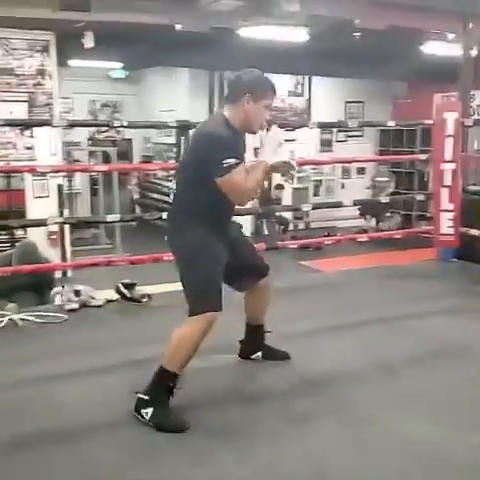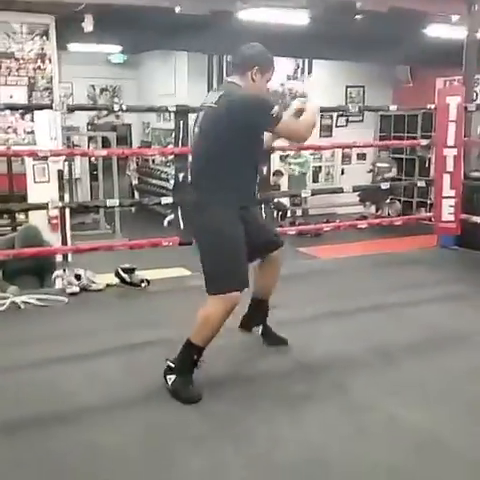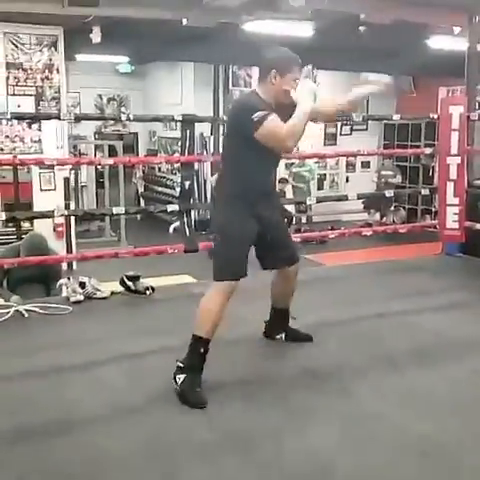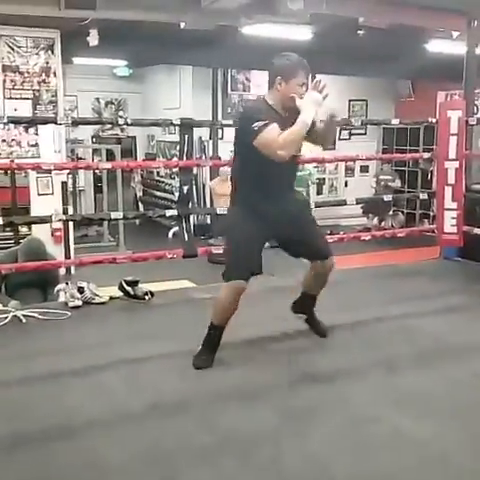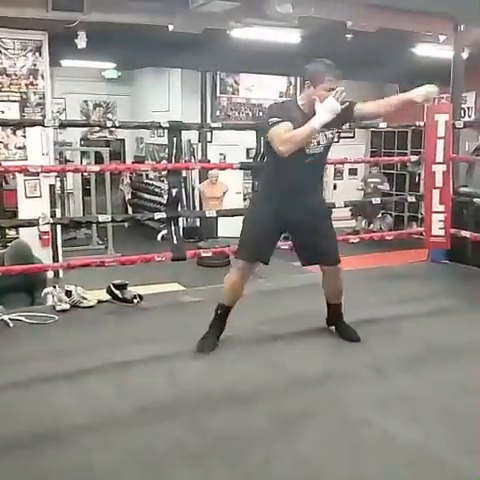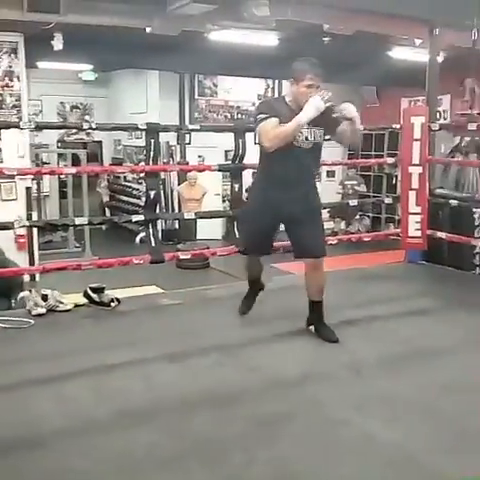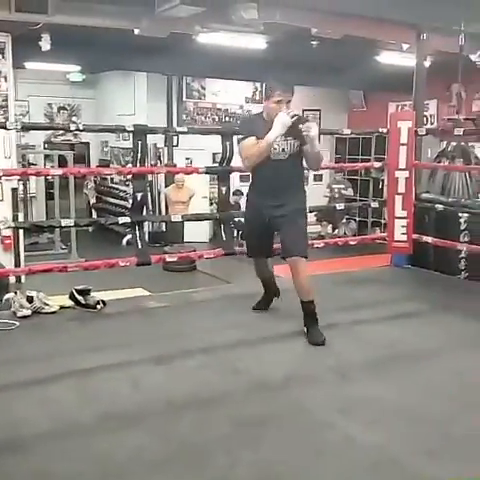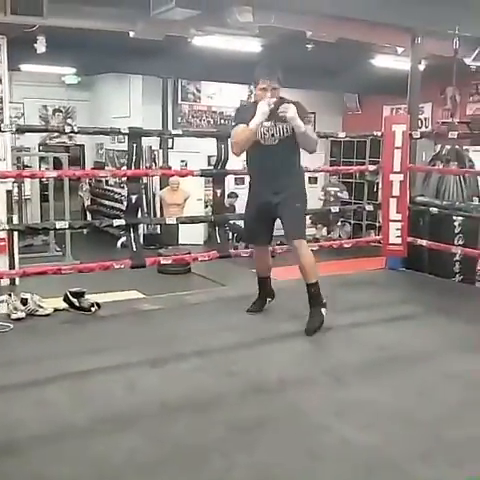
dt=0.2s
person 1, frame 1
left shoulder: (231, 132)
right shoulder: (217, 137)
right elbow: (241, 193)
left wrist: (272, 165)
right wrist: (267, 154)
left hip: (219, 228)
right hip: (195, 233)
left knee: (259, 281)
right knee: (205, 315)
left ankle: (254, 346)
right ankle: (152, 399)
person 1, frame 2
left shoulder: (220, 98)
right shoulder: (248, 102)
right elbow: (300, 132)
right wrist: (310, 104)
left hip: (235, 204)
right hip: (214, 210)
left knee: (270, 252)
right knee: (227, 294)
left ankle: (256, 319)
right ankle: (179, 369)
person 1, frame 3
left shoulder: (278, 103)
right shoulder: (249, 105)
left elbow: (322, 111)
right elbow: (284, 142)
left wrist: (364, 92)
right wrist: (306, 101)
left hip: (263, 203)
right hip: (233, 207)
left knee: (289, 268)
right knee: (226, 284)
left ankle: (278, 327)
right ankle: (189, 368)
person 1, frame 4
left shoulder: (297, 111)
right shoulder: (252, 113)
left elbow: (327, 142)
right elbow: (280, 150)
left wrist: (326, 120)
right wrist: (308, 114)
left hip: (285, 201)
right hip: (249, 208)
left knee: (324, 262)
right knee: (237, 283)
left ankle: (304, 306)
right ankle: (210, 343)
person 1, frame 5
left shoulder: (339, 111)
right shoulder: (279, 111)
left elbow: (380, 108)
right elbow: (284, 146)
left wrist: (413, 95)
right wrist: (321, 117)
left hip: (310, 203)
right hip: (270, 200)
left knee: (332, 265)
right knee: (244, 264)
left ankle: (336, 319)
right ankle: (217, 326)
person 1, frame 6
left shoulder: (325, 112)
right shoulder: (269, 107)
left elbow: (353, 143)
right elbow: (270, 142)
left wrist: (352, 121)
right wrist: (304, 115)
left hip: (304, 197)
right hip: (266, 195)
left knee: (315, 259)
right knee: (253, 253)
left ankle: (316, 319)
right ankle: (254, 288)
person 1, frame 7
left shoulder: (299, 124)
right shoulder: (251, 124)
left elbow: (315, 165)
right elbow: (248, 161)
left wrist: (313, 142)
right wrist: (274, 132)
left hip: (291, 202)
right hip: (259, 201)
left knee: (297, 259)
right knee: (258, 256)
left ankle: (311, 321)
right ankle: (270, 291)
person 1, frame 8
left shoulder: (294, 108)
right shoulder: (245, 111)
left elbow: (312, 147)
right elbow: (236, 148)
left wrist: (296, 122)
right wrist: (257, 120)
left hip: (289, 188)
right hip: (259, 189)
left knee: (298, 242)
right knee: (258, 245)
left ankle: (317, 304)
right ankle: (265, 292)
